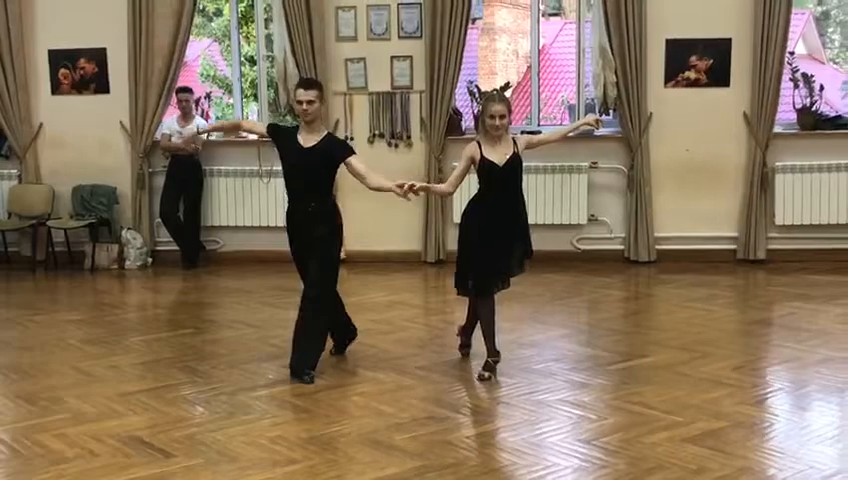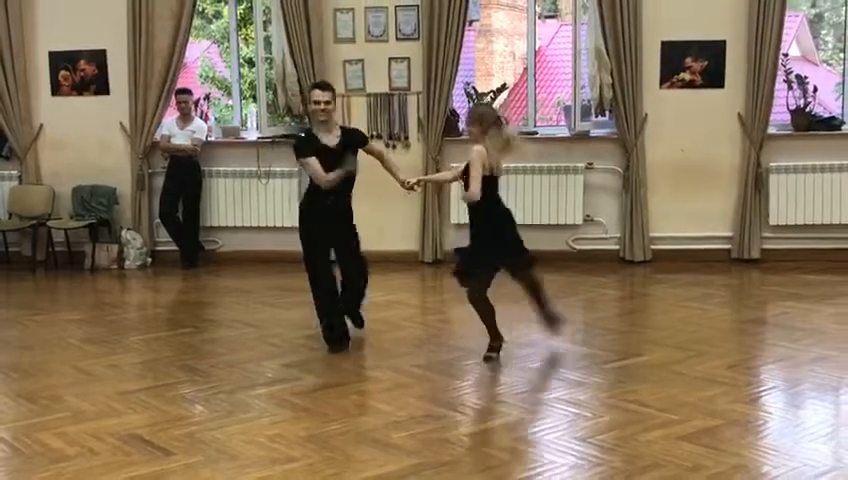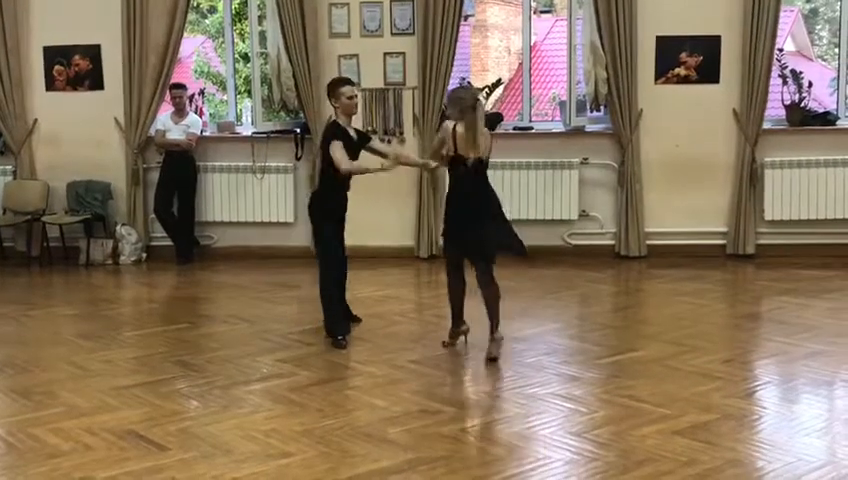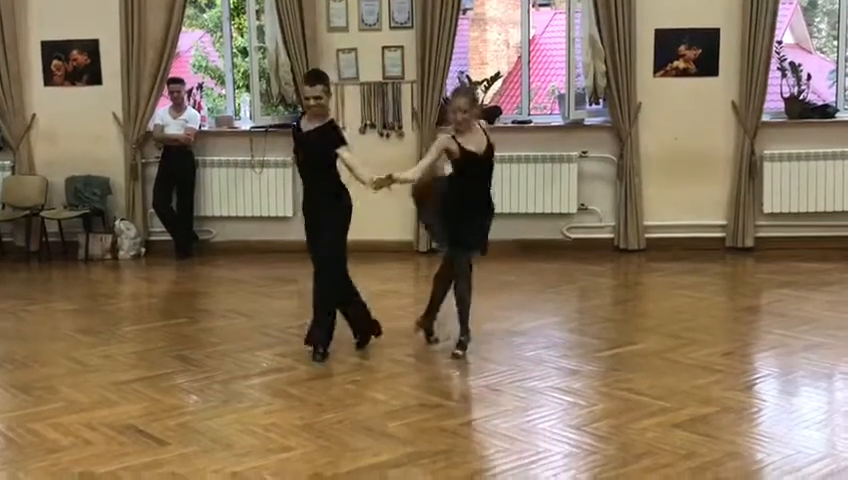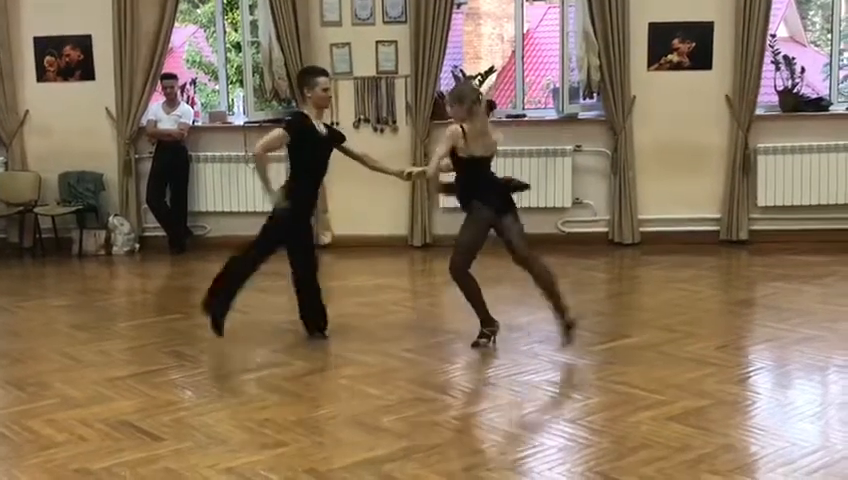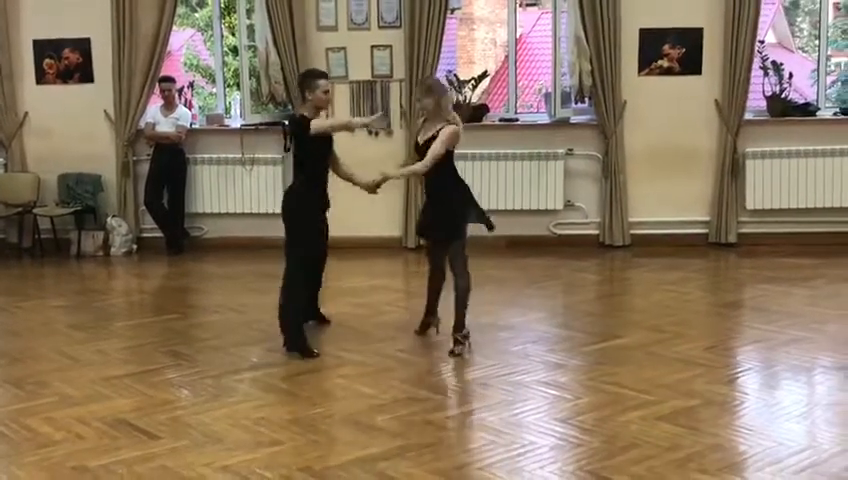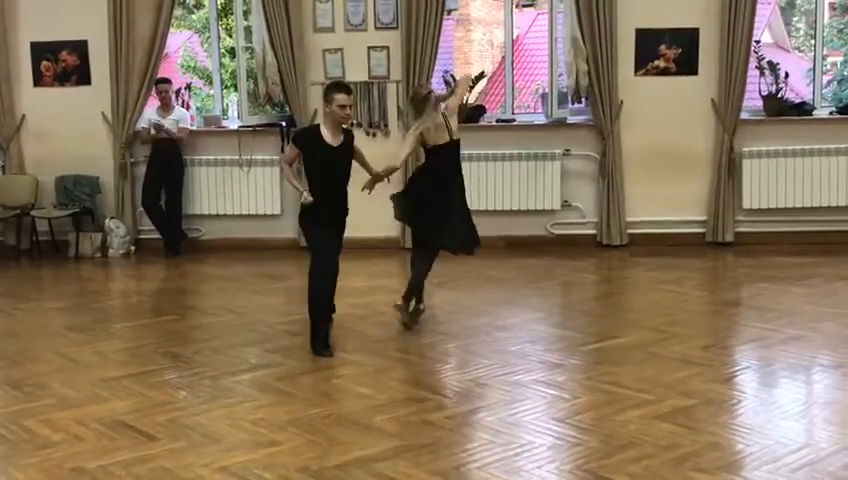
dt=0.7s
person 1, frame 1
left shoulder: (336, 145)
right shoulder: (284, 136)
left elbow: (368, 178)
right elbow: (242, 124)
left wrist: (392, 187)
right wrist: (200, 128)
left hip: (324, 221)
right hip: (297, 220)
left knee: (317, 290)
right knee: (321, 286)
left ankle: (303, 362)
right ankle: (343, 333)
person 1, frame 2
left shoulder: (352, 136)
right shoulder: (304, 144)
left elbow: (379, 155)
right elbow: (323, 181)
left wrist: (400, 179)
right wrist: (345, 170)
left hip: (342, 211)
right hip: (315, 214)
left knee: (355, 268)
right knee: (320, 274)
left ankle: (351, 308)
right ankle: (336, 334)
person 1, frame 3
left shoulder: (357, 134)
right shoulder: (334, 132)
left elbow: (391, 153)
right elbow: (345, 166)
left wrist: (425, 163)
right wrist: (379, 166)
left hip: (334, 203)
right hip: (324, 204)
left knee: (337, 260)
right knee: (332, 263)
left ankle: (341, 313)
right ankle: (336, 329)
person 1, frame 4
left shoulder: (331, 131)
right shoulder: (301, 122)
left elbow: (349, 160)
left wrist: (370, 180)
right wrist: (300, 159)
left hip: (334, 205)
right hip: (312, 204)
left knee: (328, 270)
right knee: (330, 271)
left ankle: (320, 339)
right ankle: (364, 325)
person 1, frame 5
left shoulder: (328, 130)
right shoulder: (298, 123)
left elbow: (358, 156)
right elbow: (260, 151)
left wrist: (394, 171)
right wrist: (273, 191)
left hip: (301, 203)
right hip: (292, 203)
right knee: (304, 264)
person 1, frame 6
left shoulder: (321, 128)
right shoulder: (301, 124)
left elbow: (334, 164)
right elbow: (342, 124)
left wrist: (363, 183)
right wrist: (366, 121)
left hip: (315, 202)
right hip: (301, 203)
left knee: (316, 257)
right knee: (299, 264)
left ankle: (309, 309)
right ankle: (294, 337)
person 1, frame 7
left shoulder: (347, 136)
right shoulder: (306, 136)
right elbow: (286, 164)
left wrist: (373, 173)
right wrist: (302, 190)
left hip: (338, 213)
right hip: (314, 215)
left knee: (327, 267)
right knee: (325, 266)
left ankle: (324, 314)
right ankle: (319, 338)
person 2, frame 1
left shoulder: (520, 143)
right shoulder: (474, 149)
left elbow: (555, 135)
right elbow: (448, 188)
left wrist: (582, 122)
right wrist: (423, 187)
left hip: (510, 223)
right hip: (481, 223)
left knee: (486, 284)
right knee: (483, 285)
left ankle: (467, 330)
right ankle: (491, 355)
person 2, frame 2
left shoulder: (478, 151)
right shoulder: (490, 150)
left elbow: (474, 195)
right elbow: (457, 173)
left wrist: (464, 194)
right wrist: (423, 179)
left hip: (492, 227)
right hip: (494, 225)
left knee: (475, 290)
right knee: (522, 273)
left ankle: (495, 340)
right ankle: (547, 314)
person 2, frame 3
left shoulder: (450, 128)
right shoulder: (486, 136)
left elbow: (434, 154)
left hip: (460, 207)
right hip: (485, 206)
left knee: (454, 268)
right knee: (484, 272)
left ankle: (457, 326)
right ankle: (493, 333)
person 2, frame 4
left shoulder: (483, 129)
right shoulder: (447, 141)
right elbow: (417, 172)
right wrist: (393, 177)
left hip: (479, 208)
right hip: (457, 209)
left knee: (452, 264)
right knee: (460, 268)
left ankle: (428, 318)
right ankle: (463, 333)
person 2, frame 5
left shoulder: (455, 131)
right shoulder: (484, 129)
left elbow: (433, 171)
left wrist: (431, 173)
right wrist: (421, 170)
left hip: (481, 206)
right hip: (498, 199)
left knee: (458, 268)
right knee: (527, 258)
left ankle: (488, 324)
right ankle: (562, 314)
person 2, frame 6
left shoulder: (450, 129)
right shoulder: (425, 125)
left elbow: (424, 166)
right elbow: (420, 163)
left wrist: (393, 174)
right wrist: (386, 178)
left hip: (453, 199)
right hip: (436, 198)
left knee: (457, 264)
right knee: (435, 261)
left ankle: (460, 330)
right ankle: (430, 316)
person 2, frame 7
left shoulder: (419, 129)
right shoulder: (450, 114)
right elbow: (465, 82)
right wrist: (445, 100)
left hip: (425, 189)
right hip: (450, 190)
left knee: (421, 248)
right knee: (430, 249)
left ankle: (416, 303)
right ankle: (408, 300)
person 3, frame 1
left shoulder: (200, 124)
right shoulder: (169, 122)
left elbow: (195, 150)
right elbow: (163, 145)
left wrist: (173, 147)
right wrist: (184, 145)
left hip: (192, 167)
right hip: (174, 167)
left knee: (191, 213)
right knee: (166, 211)
left ankle: (191, 254)
right ankle: (192, 246)
person 3, frame 2
left shoulder: (200, 125)
right shoulder: (168, 123)
left elbow: (194, 151)
right elbow: (162, 146)
left wrist: (172, 148)
right wrist: (183, 147)
left hip: (191, 169)
right hip: (174, 168)
left knee: (190, 213)
right knee: (165, 212)
left ankle: (190, 254)
right ankle: (190, 246)
person 3, frame 3
left shoulder: (194, 120)
right shoulder: (163, 118)
left elbow: (189, 145)
right elbow: (157, 141)
left wrist: (167, 143)
right wrist: (178, 142)
left hip: (186, 163)
right hip: (169, 163)
left knee: (186, 208)
right knee: (160, 207)
left ankle: (185, 249)
right ankle: (186, 242)
person 3, frame 4
left shoulder: (193, 114)
right shoulder: (161, 113)
left elbow: (187, 140)
right elbow: (156, 136)
left wrist: (166, 138)
right wrist: (177, 136)
left hip: (184, 158)
right hip: (167, 158)
left knee: (184, 203)
right knee: (159, 202)
left ankle: (184, 243)
right ankle: (185, 237)
person 3, frame 5
left shoulder: (186, 110)
right shoulder: (155, 108)
left elbow: (181, 135)
right elbow: (149, 131)
left wrist: (159, 134)
right wrist: (170, 132)
left hip: (178, 154)
right hip: (161, 153)
left knee: (178, 198)
right knee: (153, 198)
left ankle: (177, 239)
right ankle: (179, 232)
person 3, frame 6
left shoulder: (184, 112)
right shoulder: (153, 110)
left elbow: (178, 138)
right elbow: (147, 134)
left wrist: (157, 136)
right wrist: (168, 134)
left hip: (175, 156)
right hip: (158, 156)
left knee: (175, 200)
right knee: (150, 199)
left ankle: (175, 240)
right ankle: (176, 233)
person 3, frame 7
left shoulder: (182, 113)
right shoulder: (149, 113)
left elbow: (182, 138)
right elbow: (143, 139)
left wrist: (166, 130)
right wrist: (156, 134)
left hip: (173, 157)
right hip: (156, 157)
left knee: (173, 201)
right knee: (148, 201)
left ankle: (173, 242)
right ankle: (175, 235)
